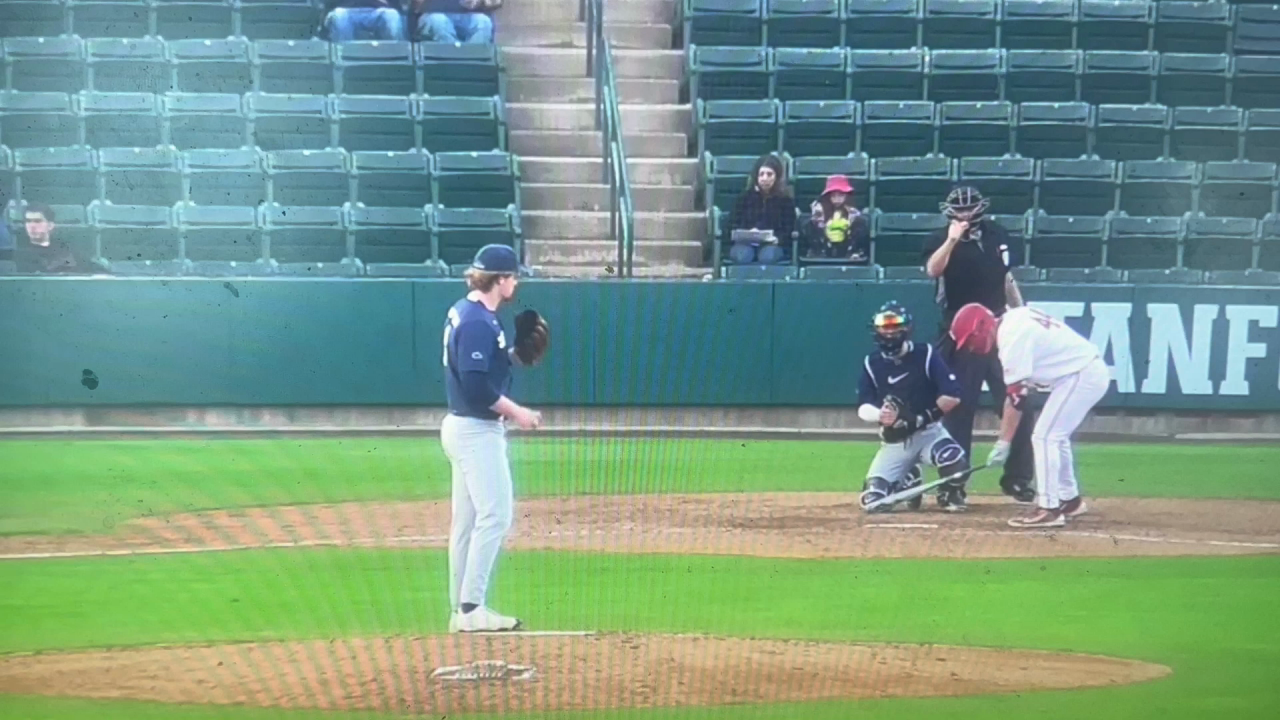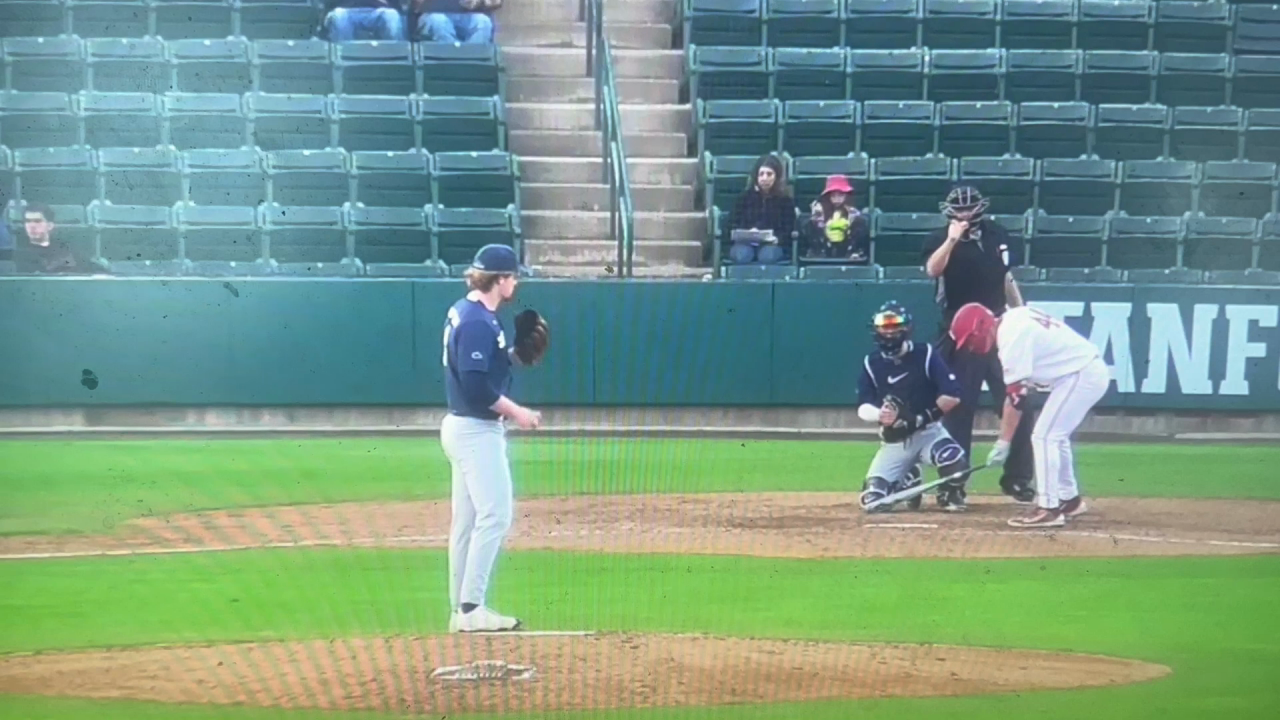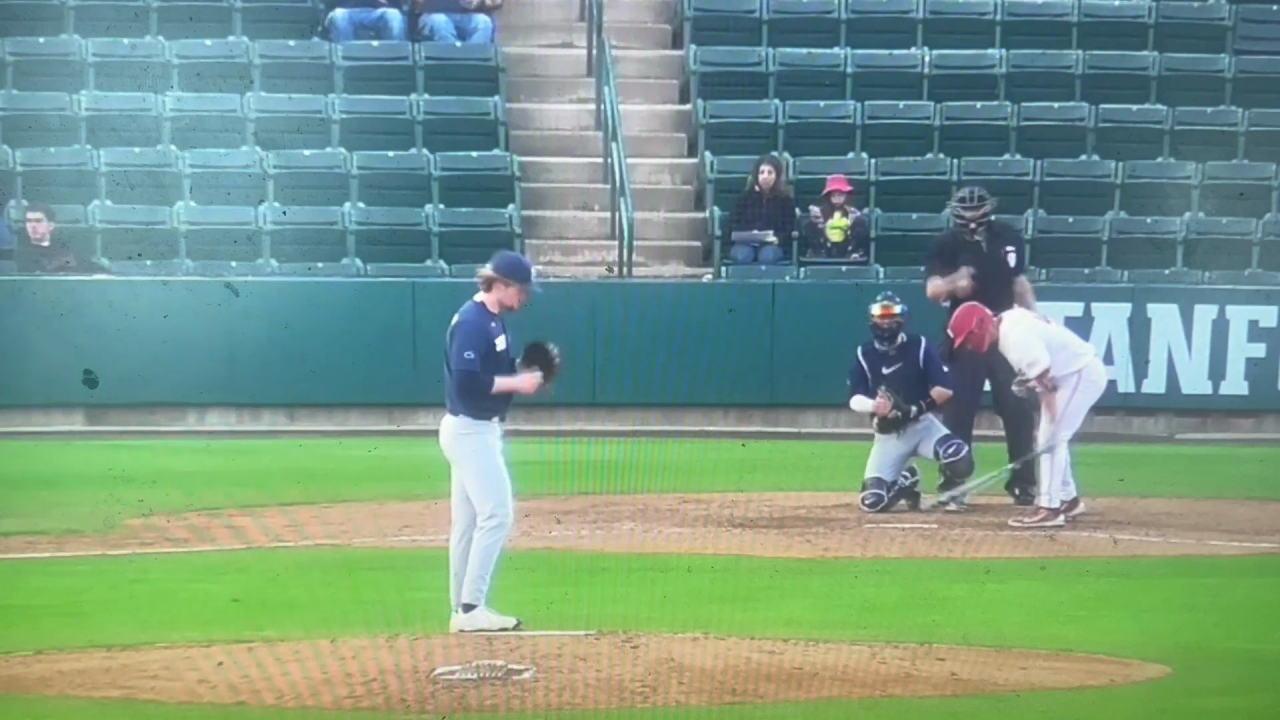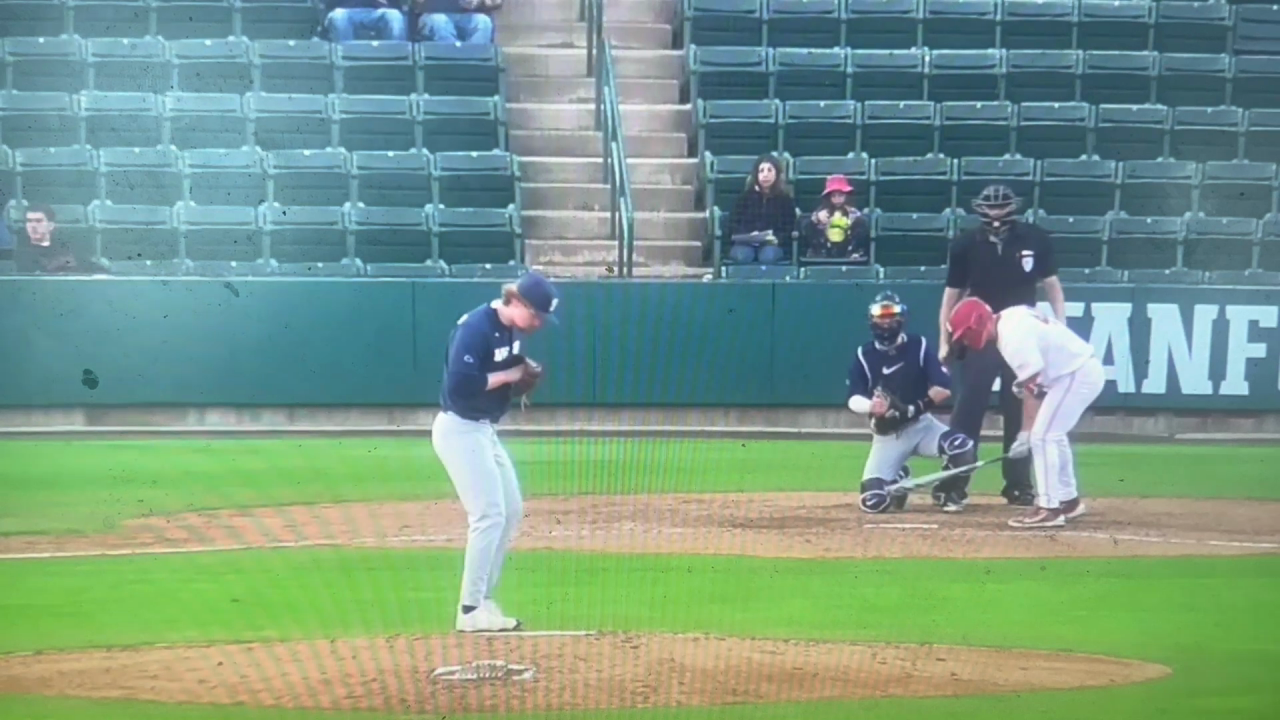
dt=0.3s
person 1, frame 1
left shoulder: (464, 311)
right shoulder: (478, 321)
right elbow: (477, 387)
left wrist: (516, 354)
right wrist: (517, 412)
left hip: (465, 427)
right hip: (477, 431)
left knee: (468, 519)
right knee: (494, 516)
left ankle: (463, 607)
right ankle: (471, 609)
person 1, frame 2
left shoulder: (465, 311)
right shoulder: (477, 321)
right elbow: (476, 387)
left wrist: (515, 353)
right wrist: (517, 413)
left hip: (465, 427)
right hip: (476, 431)
left knee: (467, 520)
right knee: (494, 516)
left ankle: (463, 608)
right ankle: (470, 609)
person 1, frame 3
left shoulder: (493, 317)
right shoulder: (472, 323)
right elbow: (469, 384)
left wrist: (523, 371)
right wrist: (517, 384)
left hip: (478, 430)
right hip: (471, 431)
left knee: (468, 521)
right knee: (496, 515)
left ankle: (464, 607)
right ankle: (471, 610)
person 1, frame 4
left shoulder: (512, 329)
right shoulder: (475, 328)
right elbow: (462, 386)
left wrist: (522, 373)
right wrist: (509, 376)
left hip: (482, 429)
right hip: (461, 430)
left knee: (511, 510)
right knee: (489, 516)
left ankle: (482, 599)
right ankle: (471, 610)
person 2, frame 1
left shoulder: (998, 235)
right shoulder: (942, 240)
right elbow: (933, 270)
right wrist: (952, 240)
right knee: (958, 408)
left ankle: (1018, 478)
person 2, frame 2
left shoulder: (998, 234)
right shoulder: (941, 240)
right elbow: (933, 270)
right wrist: (952, 239)
right knee: (958, 408)
left ankle: (1018, 478)
person 2, frame 3
left shoulder: (1009, 237)
right shoulder: (946, 244)
left elbow: (1019, 282)
right elbow: (933, 289)
right wrist: (953, 284)
left knee: (1019, 409)
right knee: (959, 410)
left ankle: (1022, 483)
right ankle: (952, 485)
person 2, frame 4
left shoulder: (1035, 239)
right shoulder: (966, 244)
left elbow: (1050, 283)
right elbow: (952, 294)
left wrist: (1060, 325)
right wrist: (944, 339)
left knee: (1021, 411)
right knee: (967, 409)
left ankle: (1018, 485)
right ankle: (952, 484)
person 3, frame 1
left shoulder: (1012, 339)
right shoulder: (1014, 318)
left elbow: (1015, 396)
left wrist: (1003, 442)
right wrist: (1030, 378)
left hip: (1082, 375)
right hip: (1090, 369)
left knee: (1044, 436)
right knee: (1055, 435)
left ankle: (1049, 509)
right ankle: (1069, 499)
person 3, frame 2
left shoulder: (1011, 338)
right shoulder: (1013, 318)
left elbow: (1015, 395)
left wrist: (1003, 442)
right wrist: (1030, 378)
left hip: (1082, 375)
right hip: (1090, 370)
left knee: (1044, 436)
right knee: (1055, 435)
left ankle: (1048, 509)
right ankle: (1069, 499)
person 3, frame 3
left shoulder: (1017, 336)
right shoulder: (1007, 322)
left elbow: (1047, 381)
left wrist: (1052, 427)
right wrist: (1026, 379)
left hip: (1083, 374)
right hip: (1070, 373)
left knee: (1052, 439)
right knee: (1049, 439)
left ankle: (1049, 508)
right ankle: (1067, 500)
person 3, frame 4
left shoulder: (1013, 335)
right shoulder: (1009, 318)
left elbow: (1034, 387)
left wrist: (1025, 434)
right wrist: (1025, 379)
left hip: (1079, 374)
right hip: (1080, 370)
left knee: (1043, 437)
right knee: (1052, 435)
left ankle: (1049, 508)
right ankle: (1068, 500)
person 4, frame 1
left shoulder: (926, 354)
right shoulder: (872, 363)
left elbow: (952, 396)
right elbow: (863, 409)
left wrist: (920, 419)
right wrist: (880, 415)
left hip: (928, 432)
right hip: (894, 440)
left knee: (953, 460)
right knee: (873, 501)
left ankle: (950, 493)
right ankle: (906, 482)
person 4, frame 2
left shoulder: (926, 354)
right shoulder: (871, 363)
left elbow: (952, 396)
right elbow: (863, 408)
left wrist: (920, 419)
right wrist: (880, 415)
left hip: (928, 432)
right hip: (894, 440)
left knee: (953, 460)
right knee: (872, 500)
left ankle: (950, 493)
right ankle: (906, 483)
person 4, frame 3
left shoulder: (919, 346)
right shoulder: (864, 354)
left elbow: (945, 389)
right elbow: (855, 400)
left wrist: (914, 410)
right wrist: (874, 406)
left hip: (922, 424)
right hip: (888, 434)
left knee: (958, 456)
right knee: (872, 501)
right ankle: (903, 482)
person 4, frame 4
left shoulder: (919, 346)
right shoulder: (864, 355)
left elbow: (943, 388)
right elbow: (853, 400)
left wrist: (911, 410)
right wrist: (871, 406)
left hip: (921, 424)
right hip: (887, 434)
left knee: (962, 449)
right knee: (873, 501)
left ankle: (947, 491)
right ankle: (896, 482)
